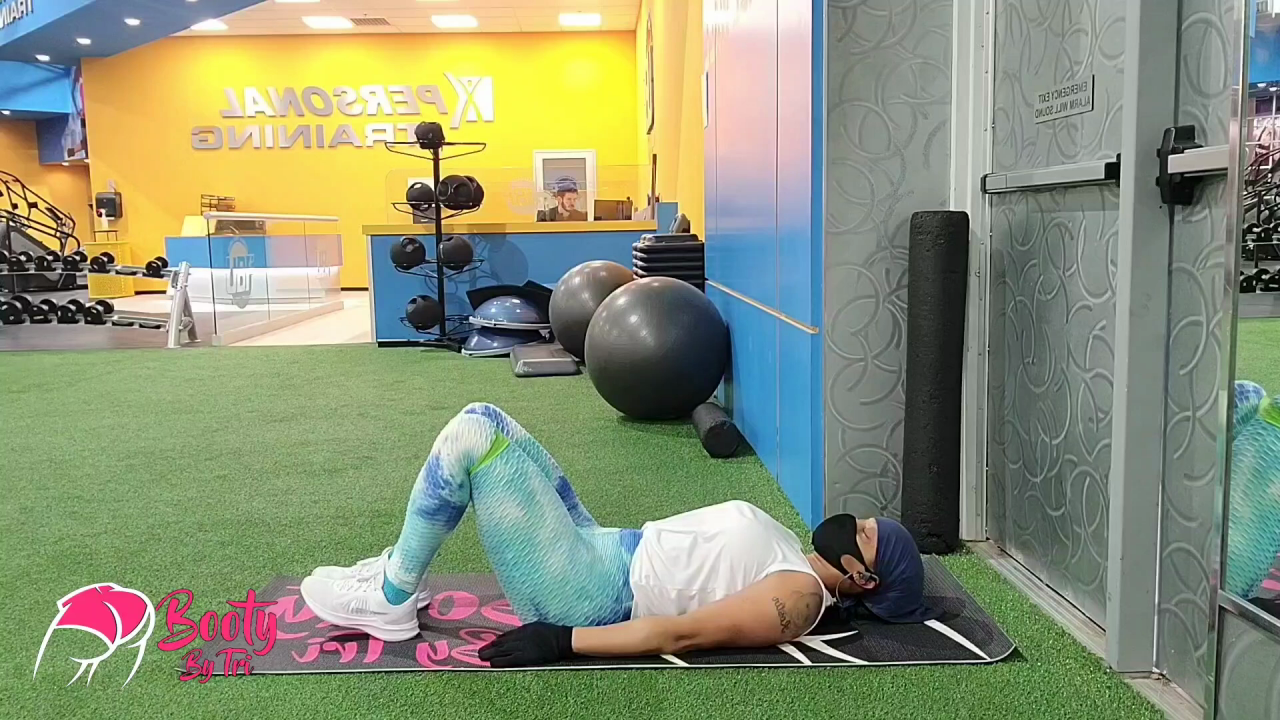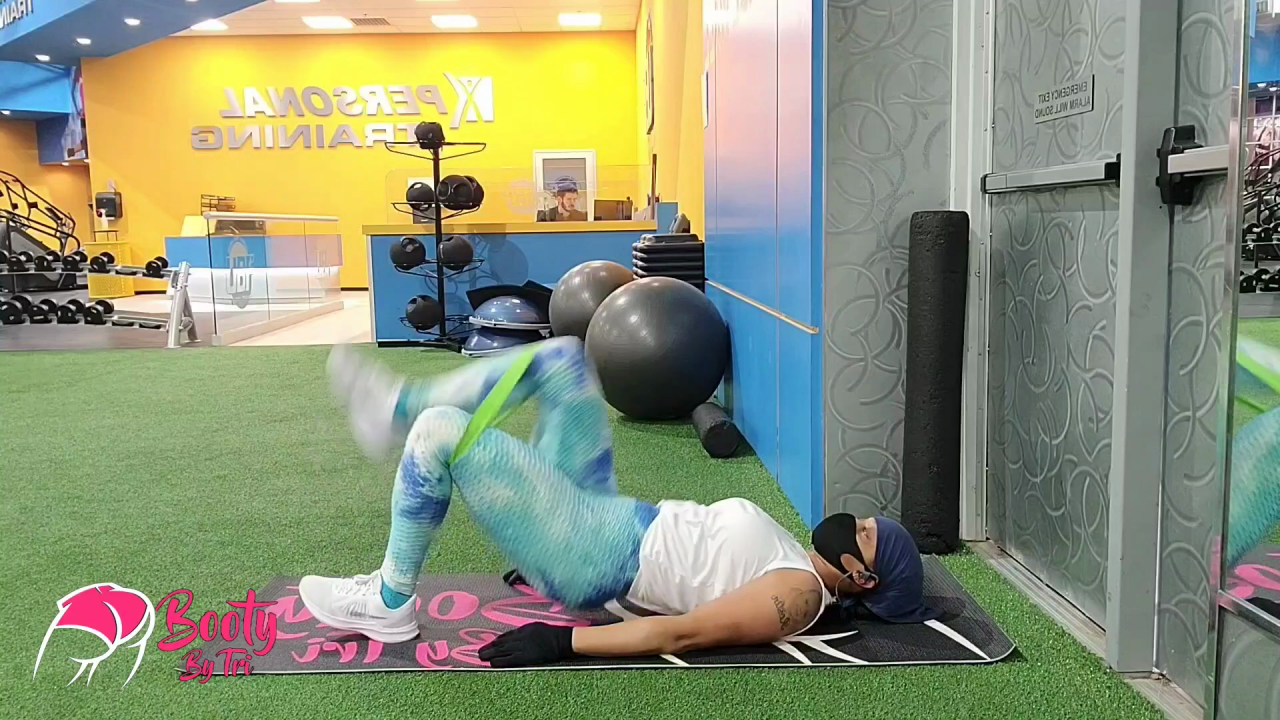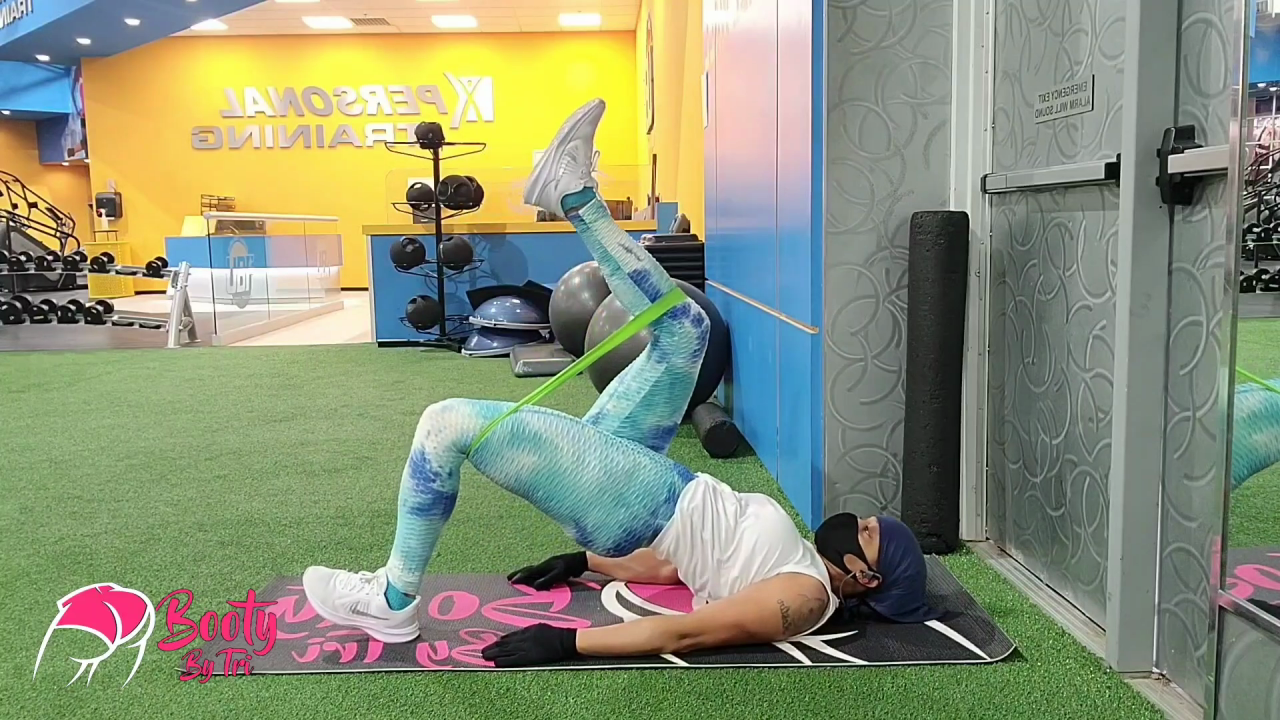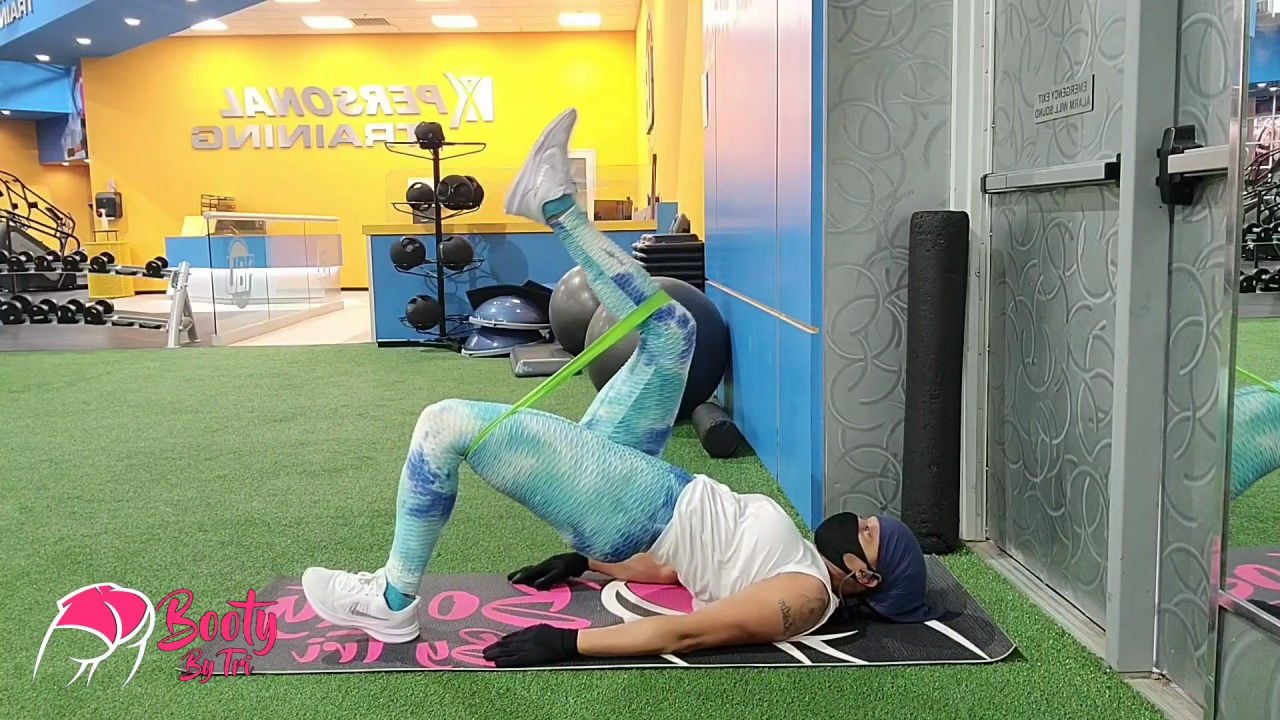
dt=0.7s
person 1, frame 1
left shoulder: (795, 600)
right shoulder: (786, 553)
left elbow: (678, 633)
left wrist: (561, 641)
left hip: (580, 590)
right hip: (600, 547)
left knee: (470, 437)
right knee: (484, 420)
left ankle: (390, 600)
right ankle: (402, 563)
person 1, frame 2
left shoulder: (792, 591)
right shoulder: (790, 558)
left elbow: (679, 631)
left wrist: (569, 638)
left hip: (596, 560)
right hip: (619, 528)
left knee: (439, 436)
right knee: (556, 359)
left ankle: (388, 602)
right ankle: (393, 410)
person 1, frame 3
left shoulder: (805, 598)
right shoulder: (798, 560)
left elbow: (680, 633)
left wrist: (566, 641)
right wrist: (583, 562)
left hip: (632, 502)
right hip: (638, 482)
left knee: (447, 424)
right knee: (685, 326)
left ankle: (391, 603)
right ankle: (573, 194)
person 1, frame 4
left shoulder: (805, 599)
right shoulder: (801, 562)
left elbow: (684, 633)
left wrist: (567, 643)
right wrist: (585, 559)
left hip: (625, 505)
right hip: (629, 484)
left knee: (446, 424)
right knee: (671, 328)
left ankle: (391, 604)
right ankle: (554, 204)
